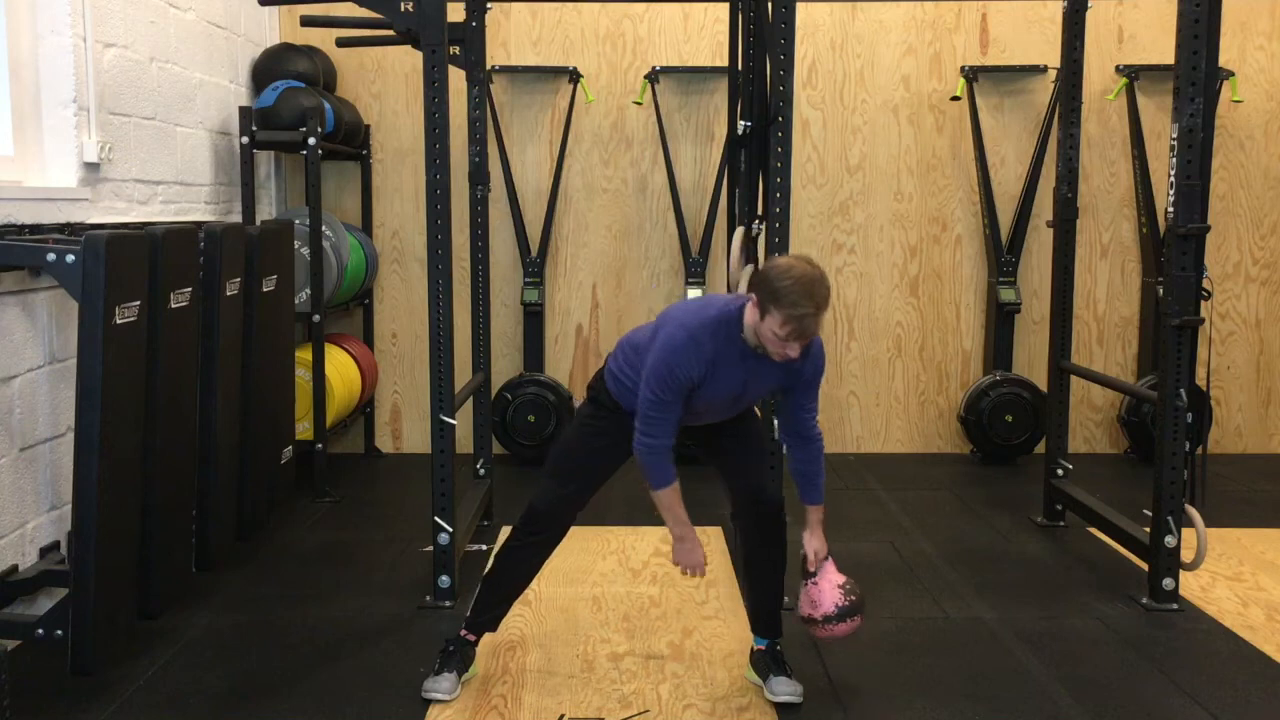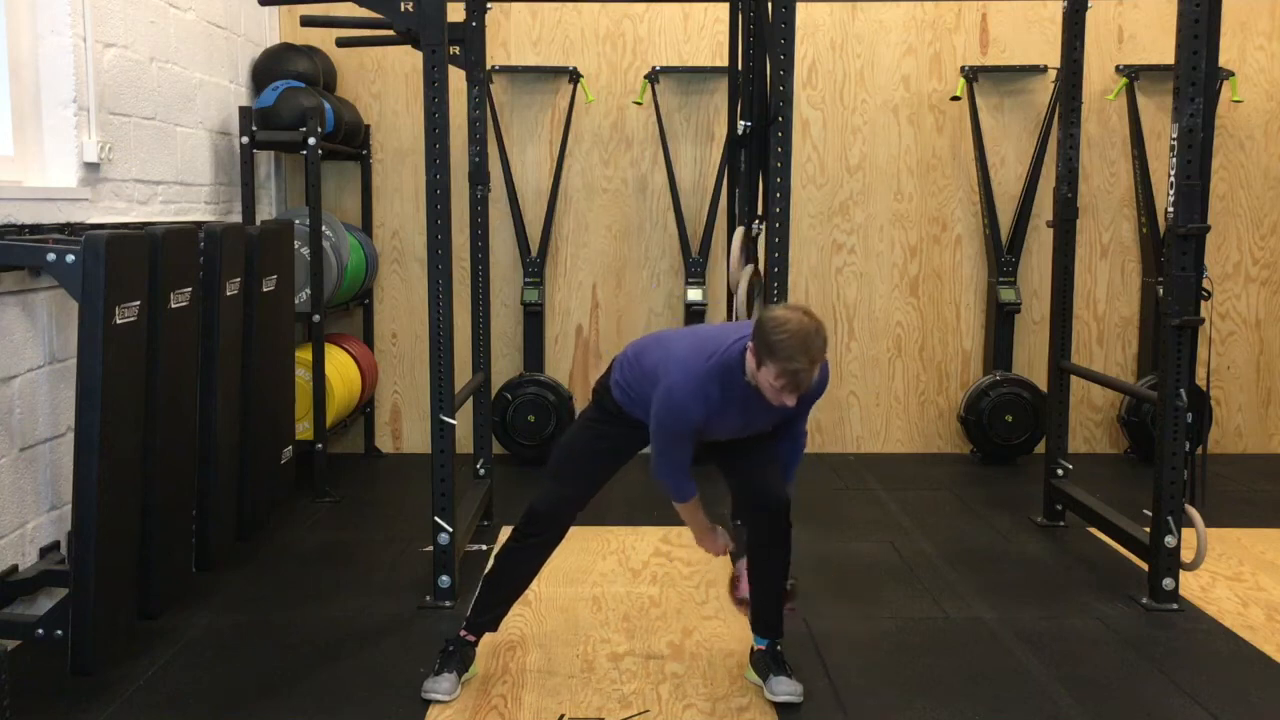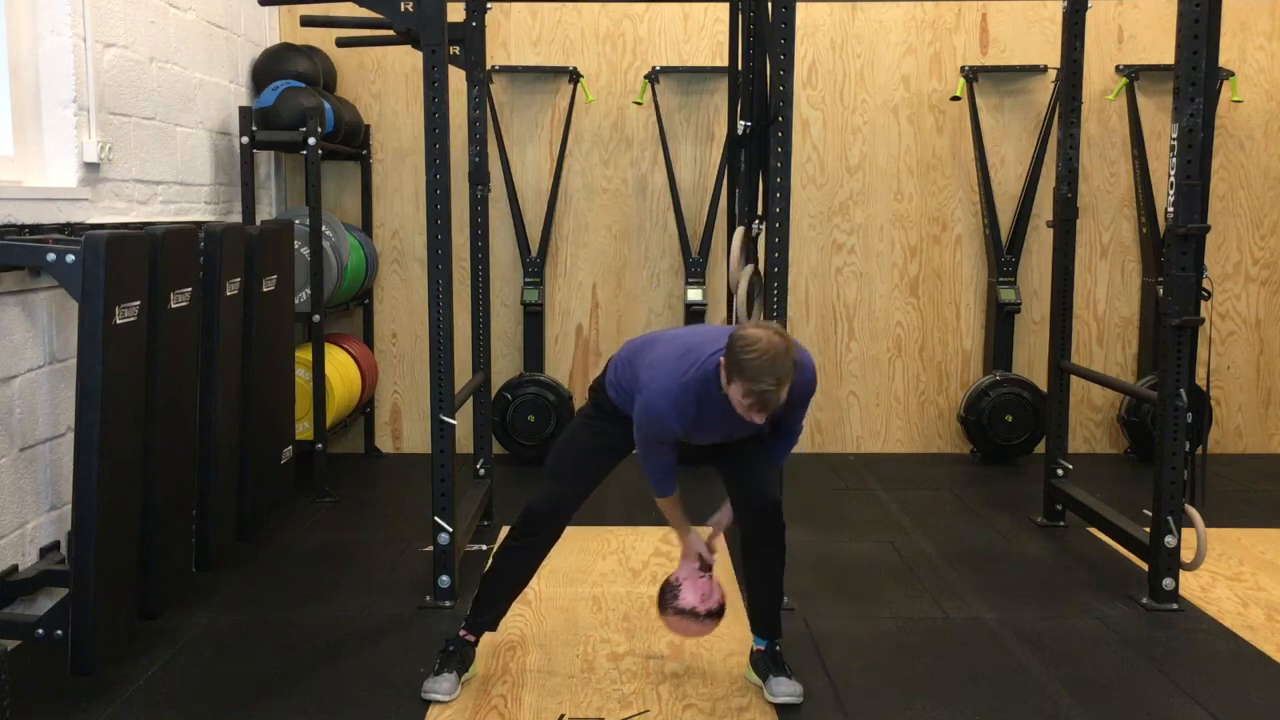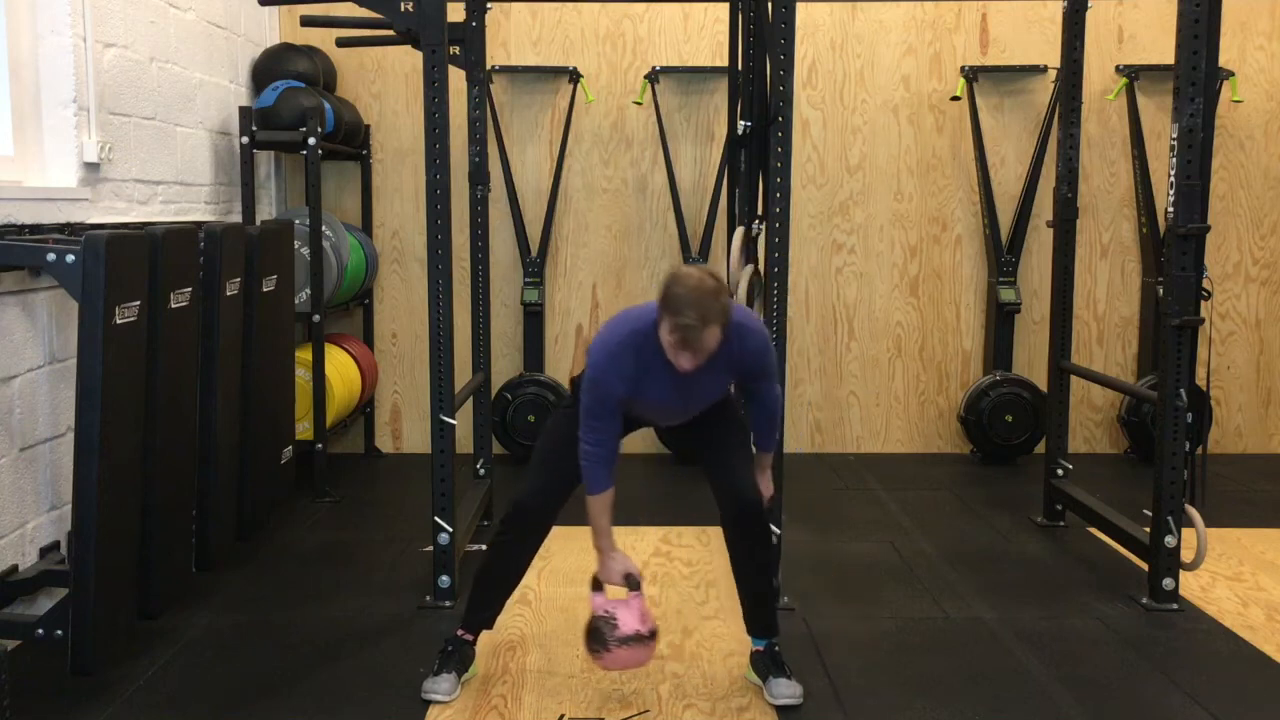
dt=0.3s
person 1, frame 1
left shoulder: (805, 350)
right shoulder: (686, 336)
left elbow: (803, 434)
right elbow: (651, 445)
left wrist: (814, 528)
right wrist: (682, 536)
right hip: (624, 400)
left knee: (764, 503)
right knee: (549, 512)
left ankle: (766, 649)
right ankle: (466, 641)
person 1, frame 2
left shoulder: (806, 374)
right shoulder: (691, 380)
left elbow: (790, 436)
right elbow: (672, 472)
left wrist: (777, 501)
right wrist: (704, 531)
right hip: (630, 404)
left knee: (769, 506)
right knee: (550, 511)
left ankle: (766, 649)
right ankle: (466, 641)
person 1, frame 3
left shoulder: (798, 372)
right shoulder: (668, 392)
left elbow: (786, 433)
right elbow: (658, 470)
left wrist: (745, 492)
right wrist: (684, 534)
right hip: (624, 401)
left knee: (764, 508)
right knee: (547, 510)
left ankle: (766, 650)
right ankle: (464, 641)
person 1, frame 4
left shoulder: (748, 335)
right shoulder: (615, 348)
left elbow: (765, 400)
right elbow: (595, 454)
left wrist: (762, 468)
right wrist: (607, 552)
right hip: (610, 397)
left knee: (745, 504)
right knee: (533, 505)
left ankle: (765, 649)
right ankle: (463, 641)
